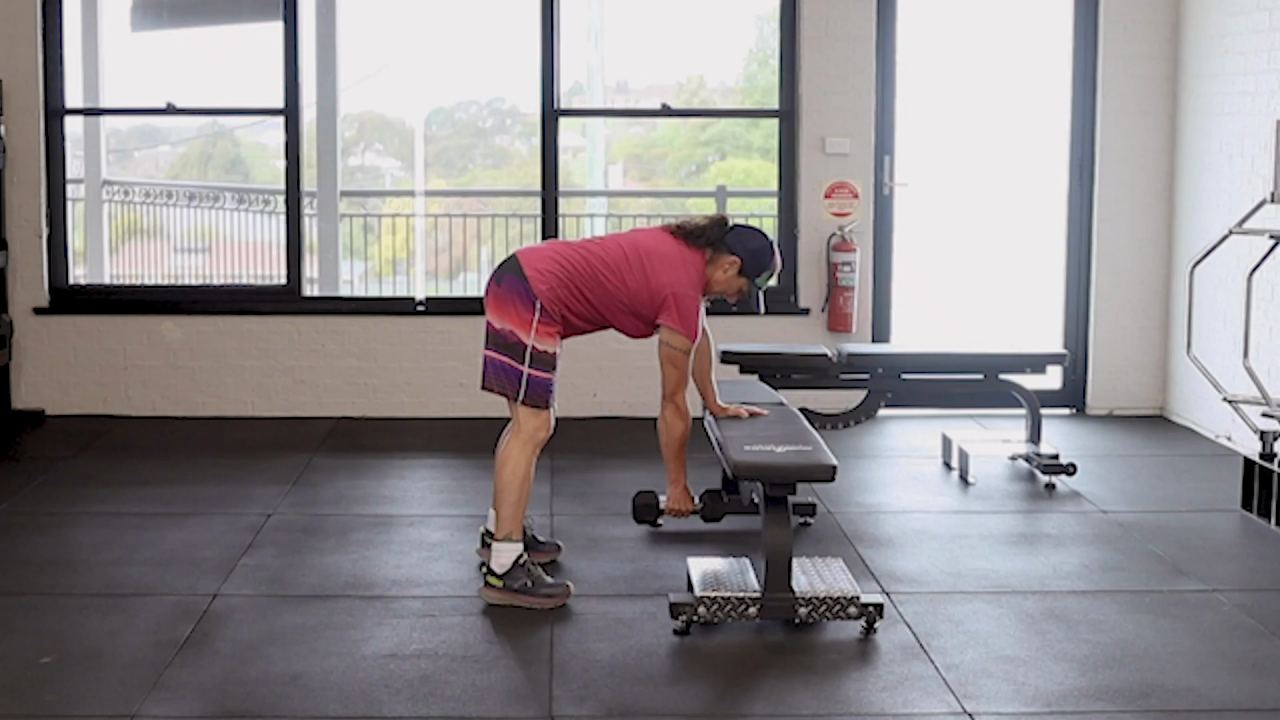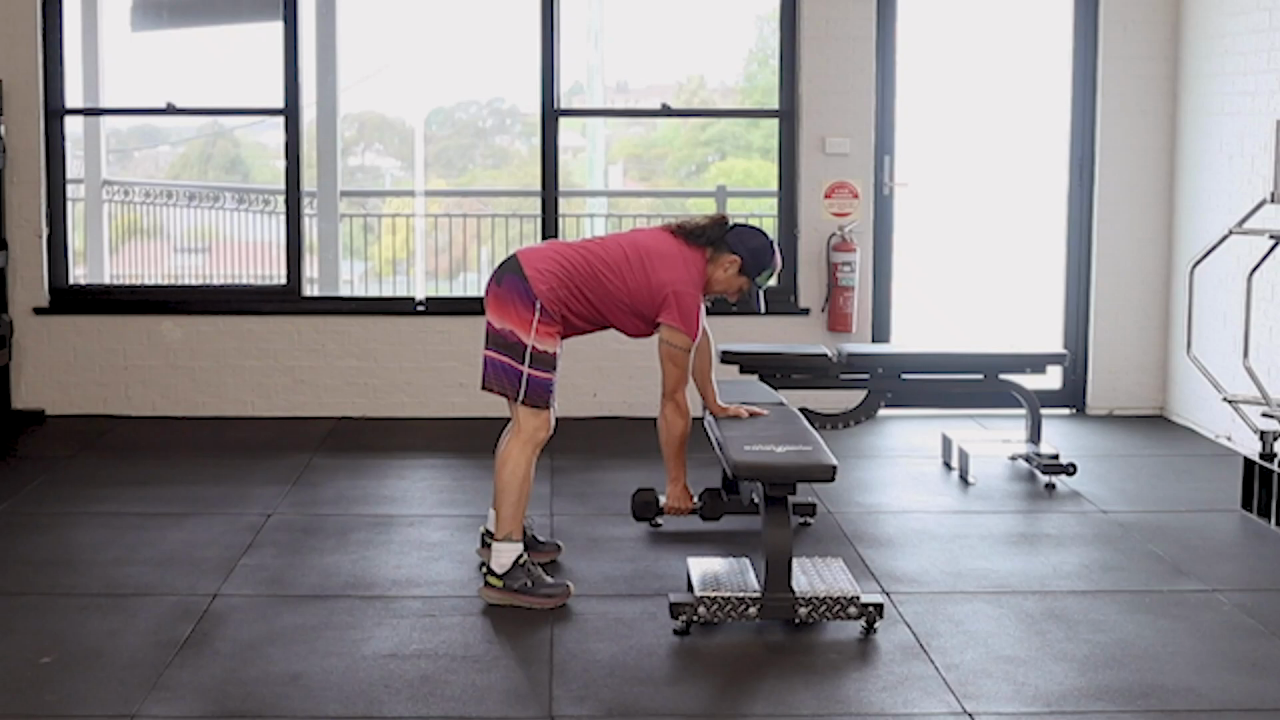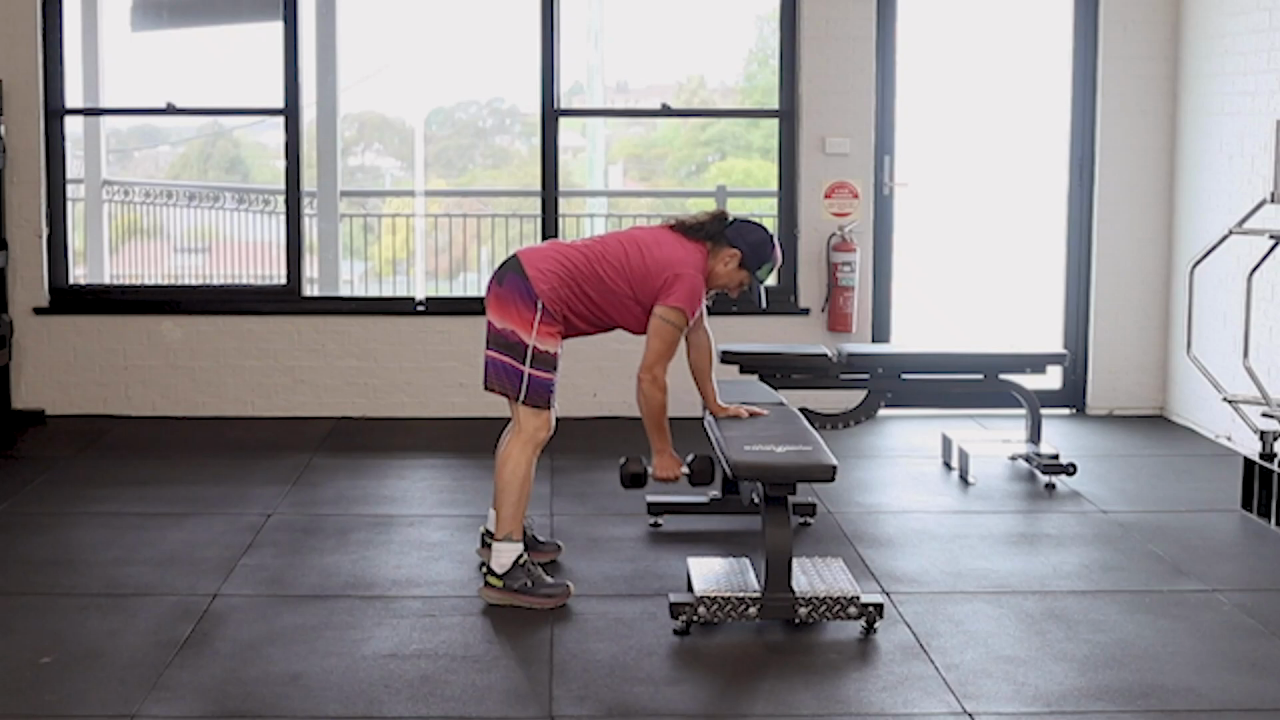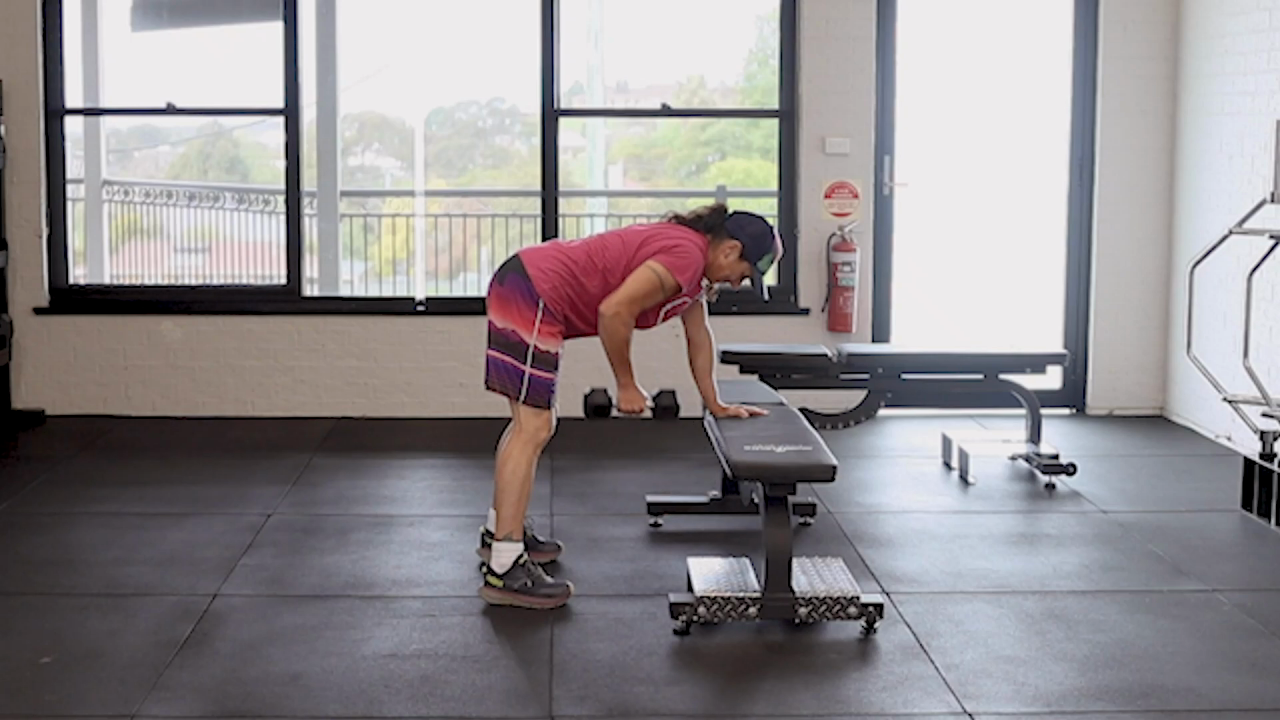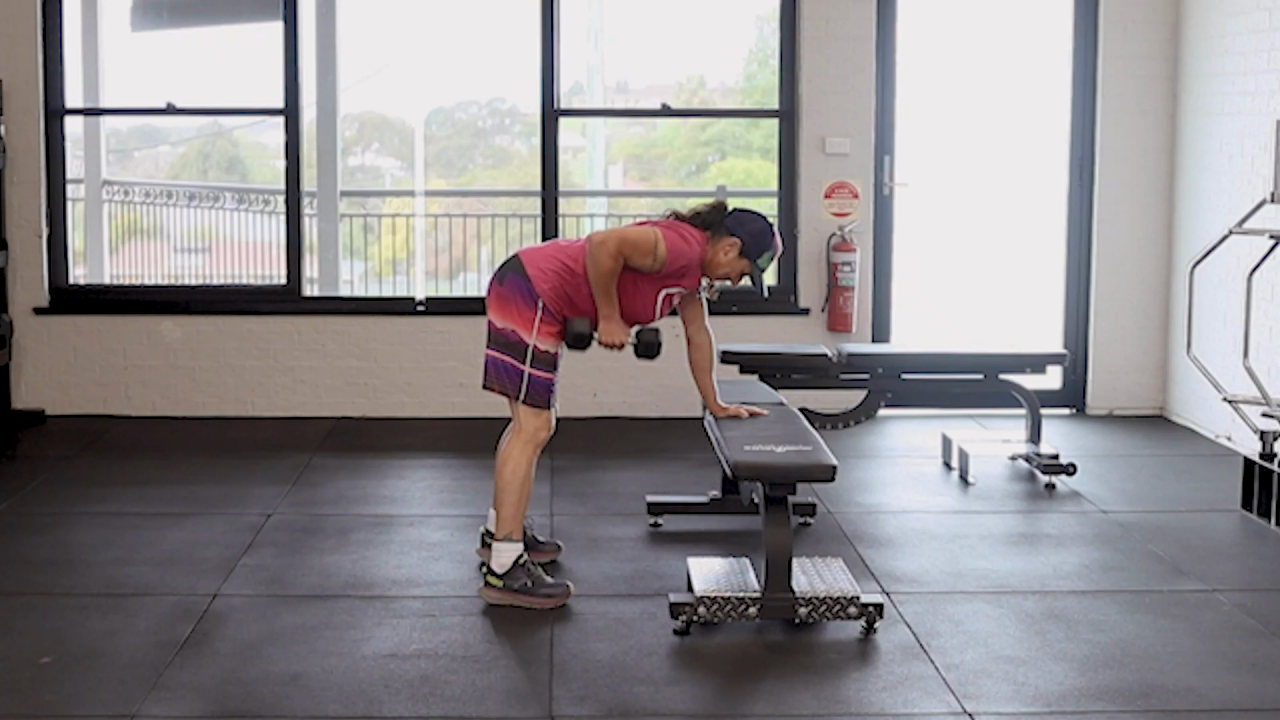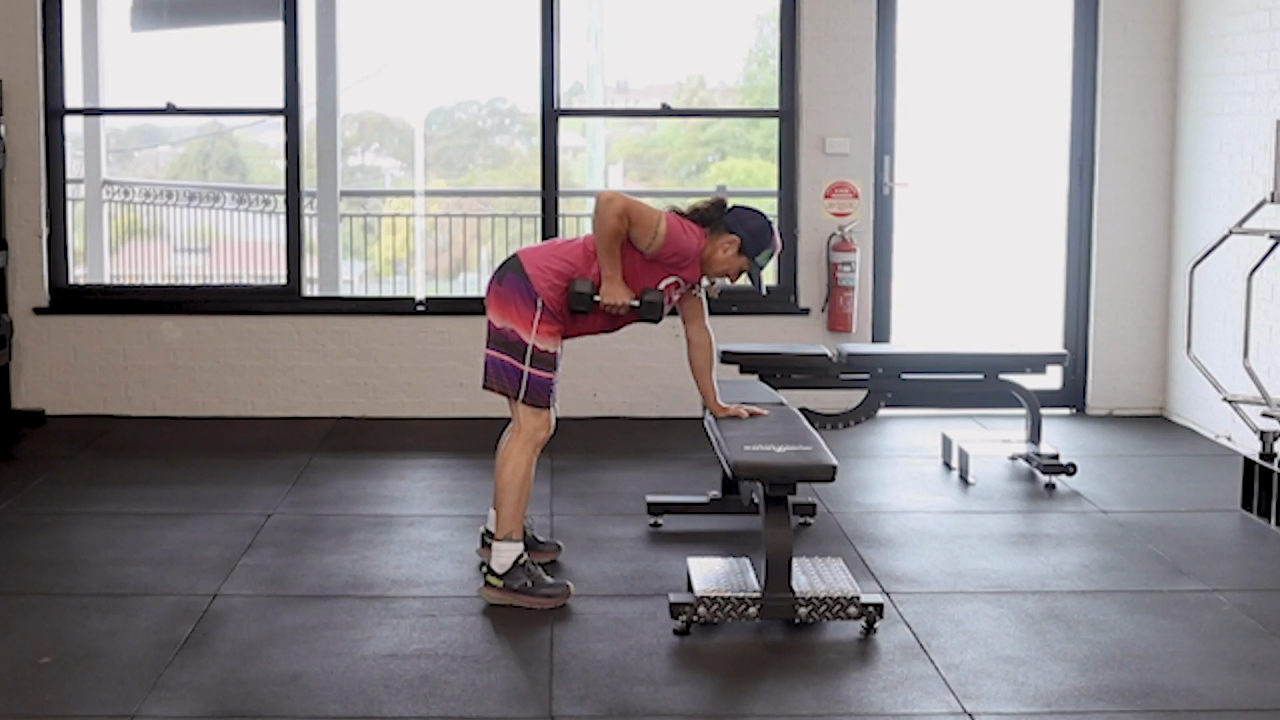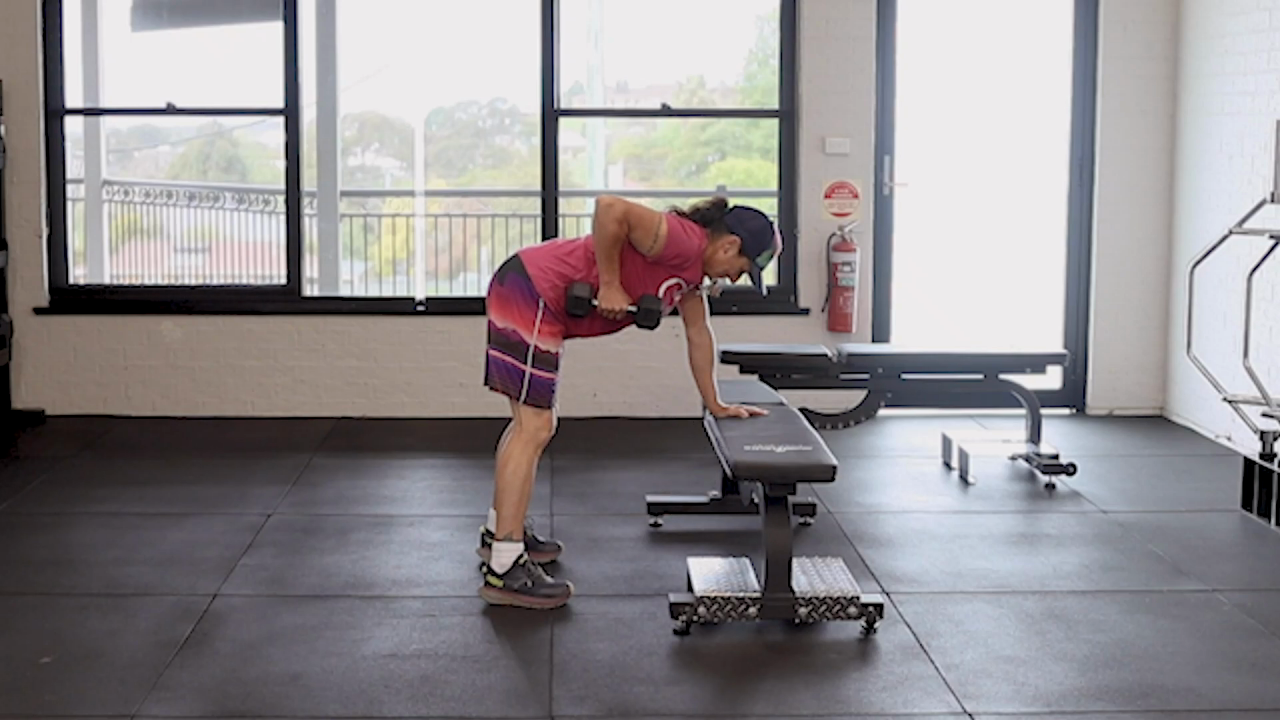
dt=0.3s
person 1, frame 1
left shoulder: (690, 253)
right shoulder: (682, 289)
left elbow: (699, 335)
right elbow: (672, 403)
left wrist: (716, 405)
right wrist: (677, 486)
left hip: (520, 281)
right hip: (530, 296)
left knee: (528, 421)
right knee: (532, 430)
left ankle: (500, 530)
right ankle: (504, 569)
person 1, frame 2
left shoulder: (691, 255)
right shoulder: (683, 287)
left elbow: (699, 335)
right elbow: (672, 401)
left wrist: (715, 405)
right wrist: (677, 483)
left hip: (520, 282)
right hip: (530, 297)
left knee: (528, 420)
right knee: (532, 429)
left ankle: (499, 529)
right ankle: (504, 568)
person 1, frame 3
left shoulder: (690, 251)
right shoulder: (686, 276)
left elbow: (698, 333)
right elbow: (650, 375)
left wrist: (715, 405)
right wrist: (661, 450)
left hip: (523, 285)
right hip: (530, 295)
left knee: (528, 421)
right knee: (533, 429)
left ankle: (499, 530)
right ankle: (504, 570)
person 1, frame 4
left shoulder: (691, 253)
right shoulder: (685, 257)
left elbow: (698, 332)
right elbow: (613, 311)
left wrist: (715, 404)
right wrist: (627, 387)
left hip: (524, 288)
right hip: (531, 294)
left knee: (530, 421)
right knee: (534, 429)
left ankle: (499, 531)
right ankle: (504, 568)
person 1, frame 5
left shoulder: (692, 263)
right shoulder: (682, 249)
left elbow: (697, 332)
right elbow: (603, 243)
left wrist: (715, 404)
right wrist: (608, 318)
left hip: (526, 292)
right hip: (529, 294)
left knee: (530, 421)
right knee: (533, 430)
left ankle: (499, 530)
right ankle: (504, 570)
person 1, frame 6
left shoulder: (692, 263)
right shoulder: (681, 242)
left elbow: (697, 332)
right elbow: (610, 202)
left wrist: (715, 404)
right wrist: (612, 280)
left hip: (528, 294)
right hip: (528, 292)
left knee: (530, 422)
right knee: (533, 429)
left ankle: (499, 531)
right ankle: (504, 568)
person 1, frame 7
left shoulder: (693, 264)
right shoulder: (682, 243)
left elbow: (698, 332)
right elbow: (610, 208)
left wrist: (715, 404)
right wrist: (610, 284)
left hip: (531, 295)
right hip: (530, 293)
left knee: (531, 421)
right knee: (535, 429)
left ankle: (500, 530)
right ankle: (505, 569)
